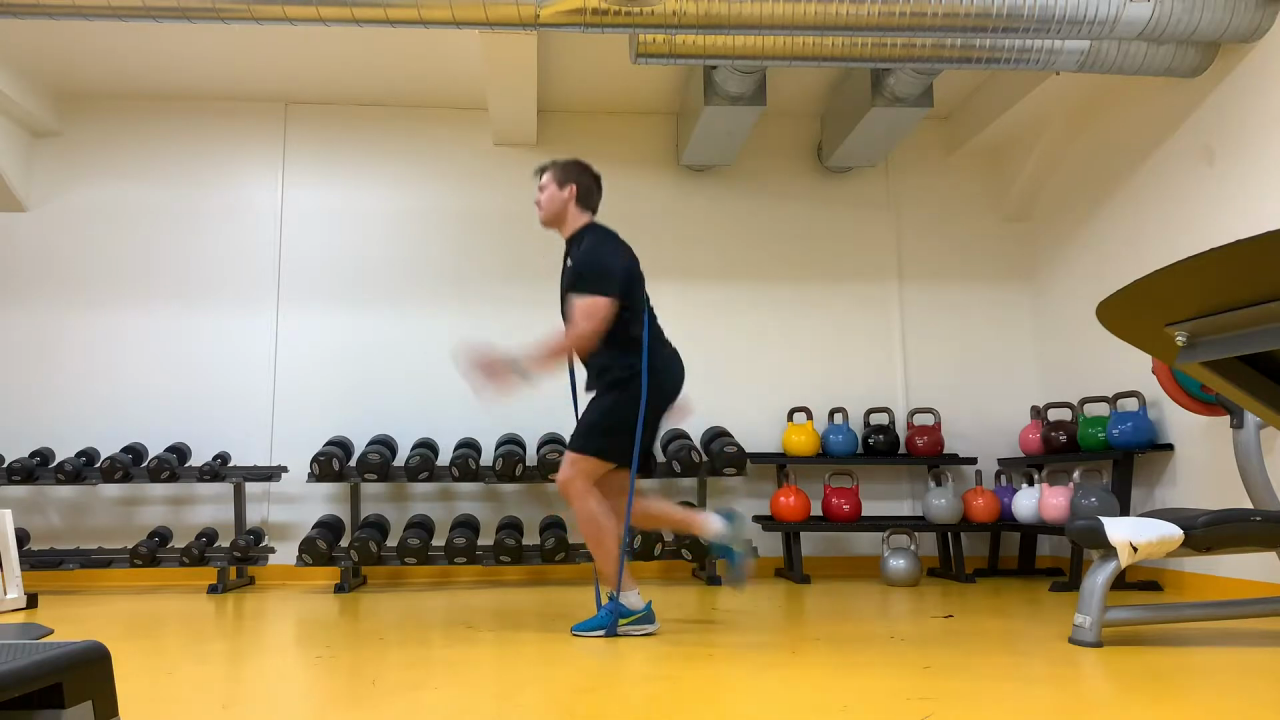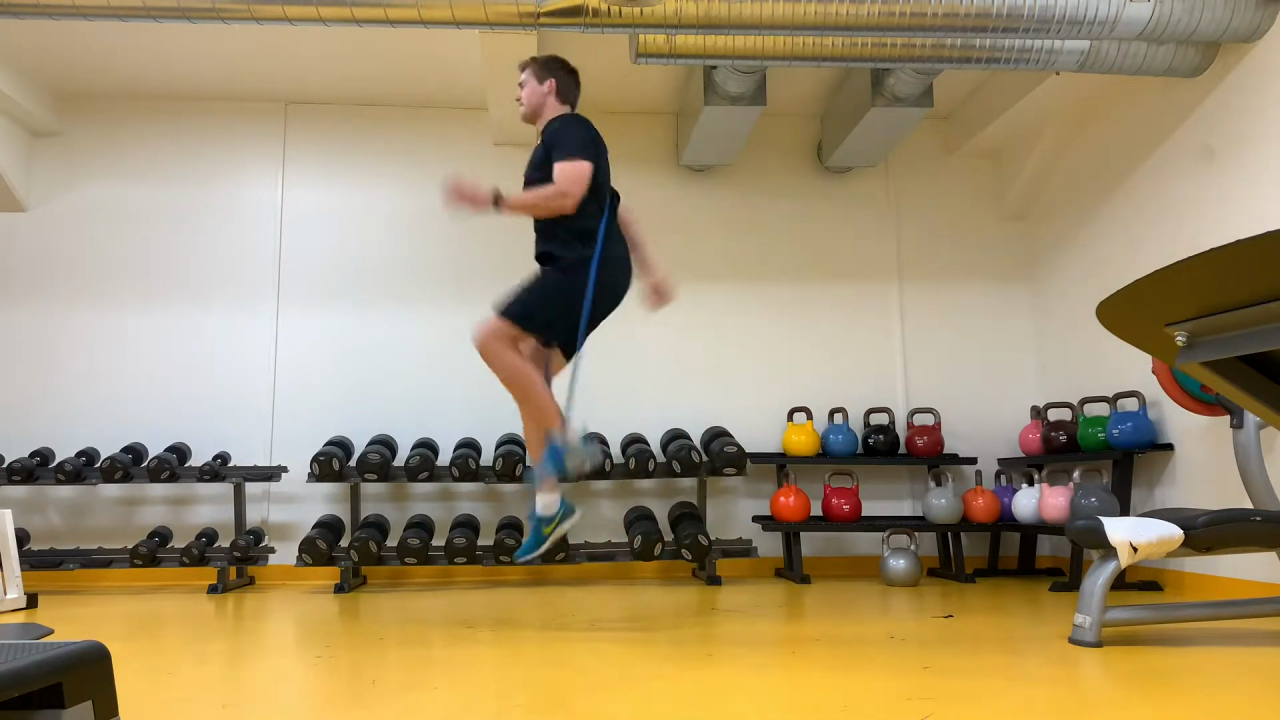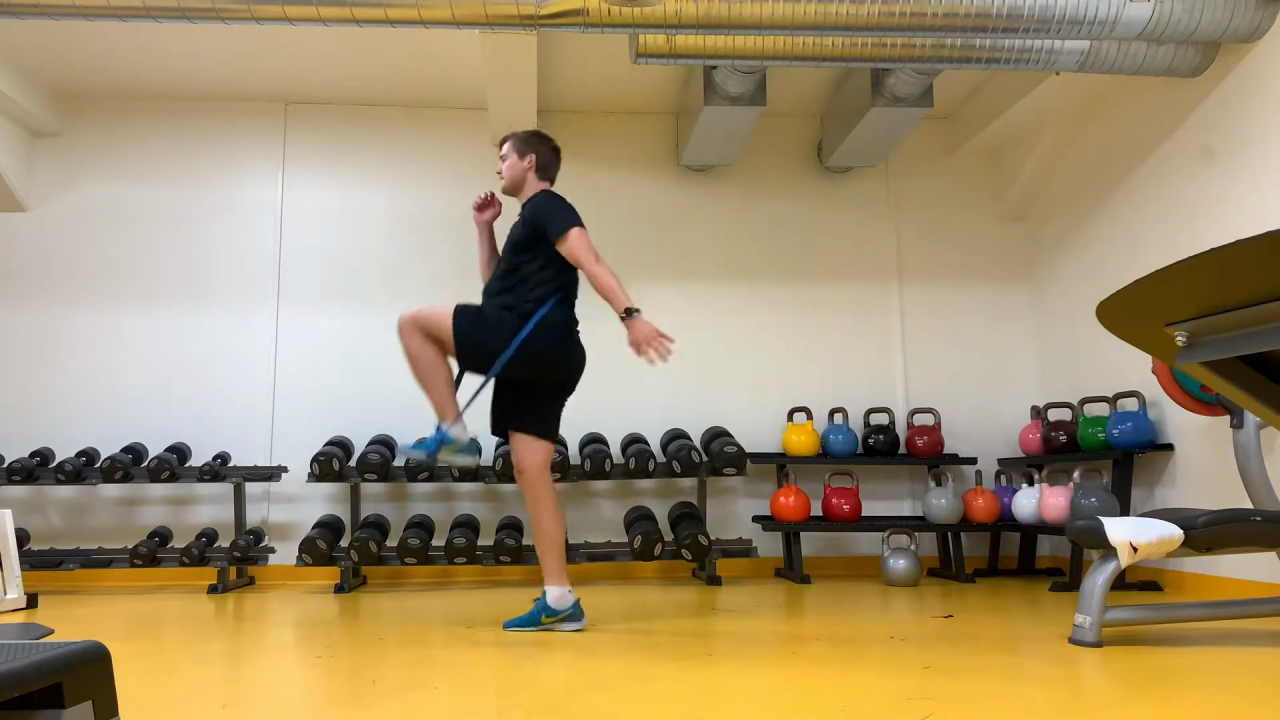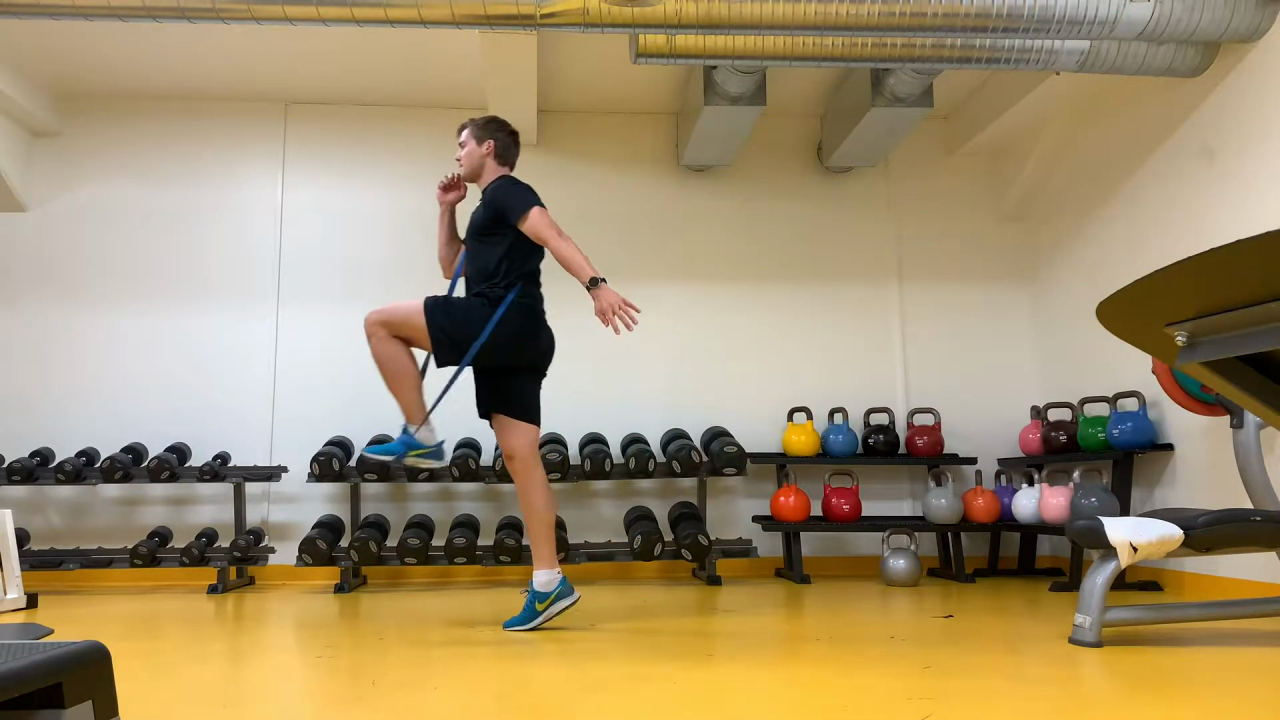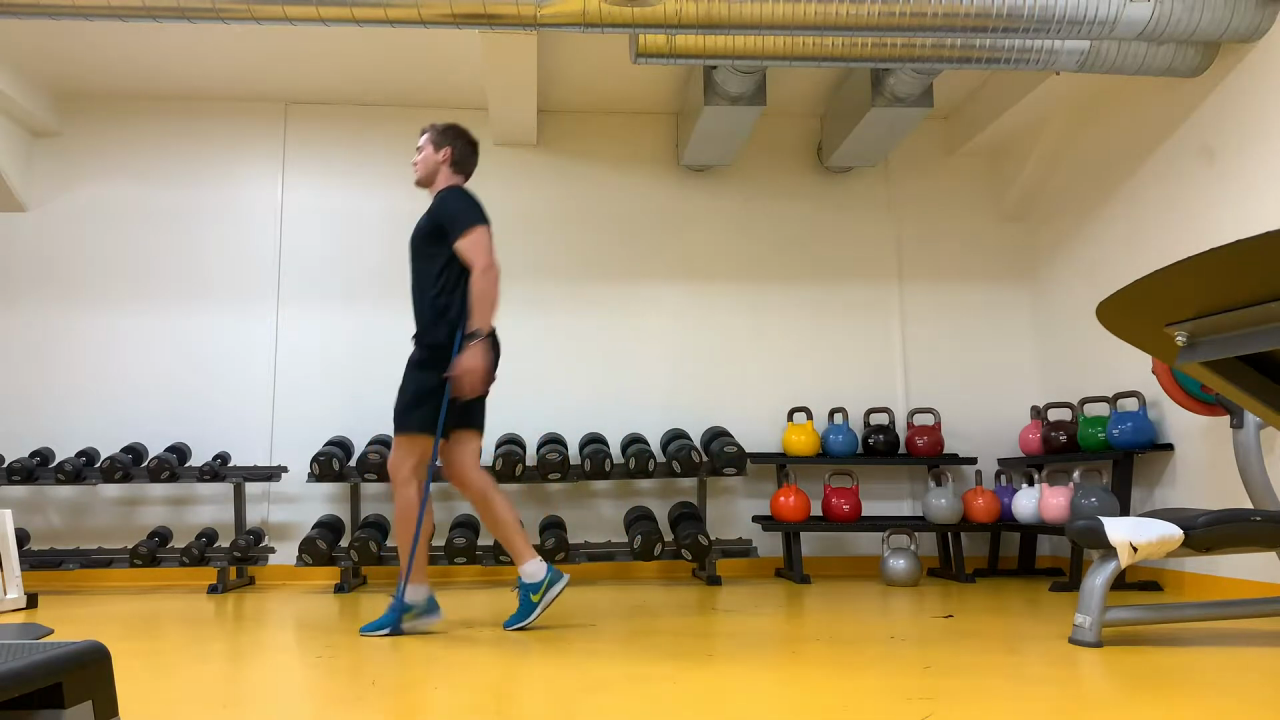
dt=0.3s
person 1, frame 1
left shoulder: (593, 250)
right shoulder: (587, 251)
left elbow: (586, 331)
left wrist: (515, 364)
left hip: (637, 377)
right hip: (627, 377)
left knee: (574, 479)
right knee: (608, 494)
left ankle: (629, 605)
right ankle: (716, 527)
person 1, frame 2
left shoulder: (570, 130)
right shoulder: (561, 140)
left elbow: (567, 197)
right elbow: (617, 212)
left wrist: (492, 199)
right wrist: (649, 269)
left hip: (588, 267)
right hip: (576, 268)
left knee: (493, 339)
right knee: (529, 372)
left ankle: (556, 438)
right ankle: (548, 504)
person 1, frame 3
left shoulder: (548, 208)
right shoulder: (531, 221)
left elbow: (591, 262)
right elbow: (499, 284)
left wrist: (631, 315)
right wrist: (485, 230)
left hip: (533, 338)
right hip: (544, 354)
left knee: (413, 324)
right knee: (532, 475)
left ankle: (454, 434)
right ankle: (558, 601)
person 1, frame 4
left shoulder: (508, 192)
right shoulder: (491, 208)
left elbow: (554, 238)
right elbow: (452, 266)
left wrist: (596, 285)
right wrist: (446, 210)
left hip: (503, 322)
right hip: (514, 338)
left knee: (379, 323)
right knee: (520, 456)
left ankle: (422, 434)
right ankle: (548, 583)
person 1, frame 5
left shoulder: (453, 203)
right shoulder: (451, 210)
left elbow: (486, 269)
left wrist: (476, 342)
left hip: (449, 351)
right hip: (455, 354)
left knee: (404, 467)
right knee: (464, 472)
left ankle: (414, 599)
right ankle: (536, 576)
